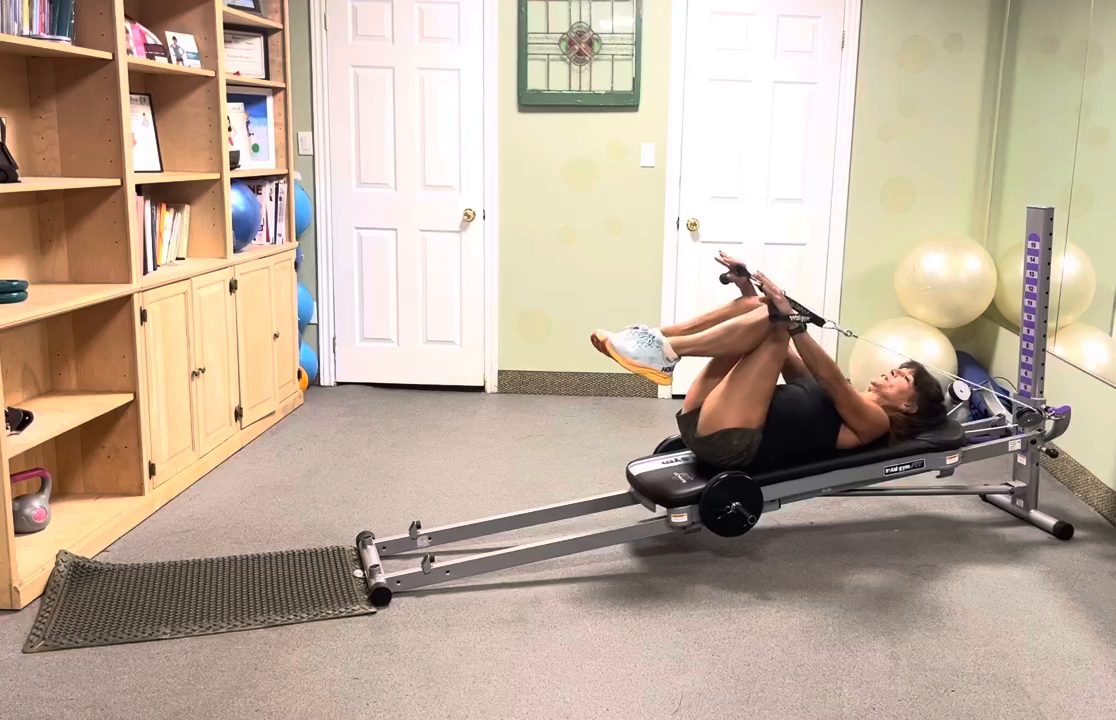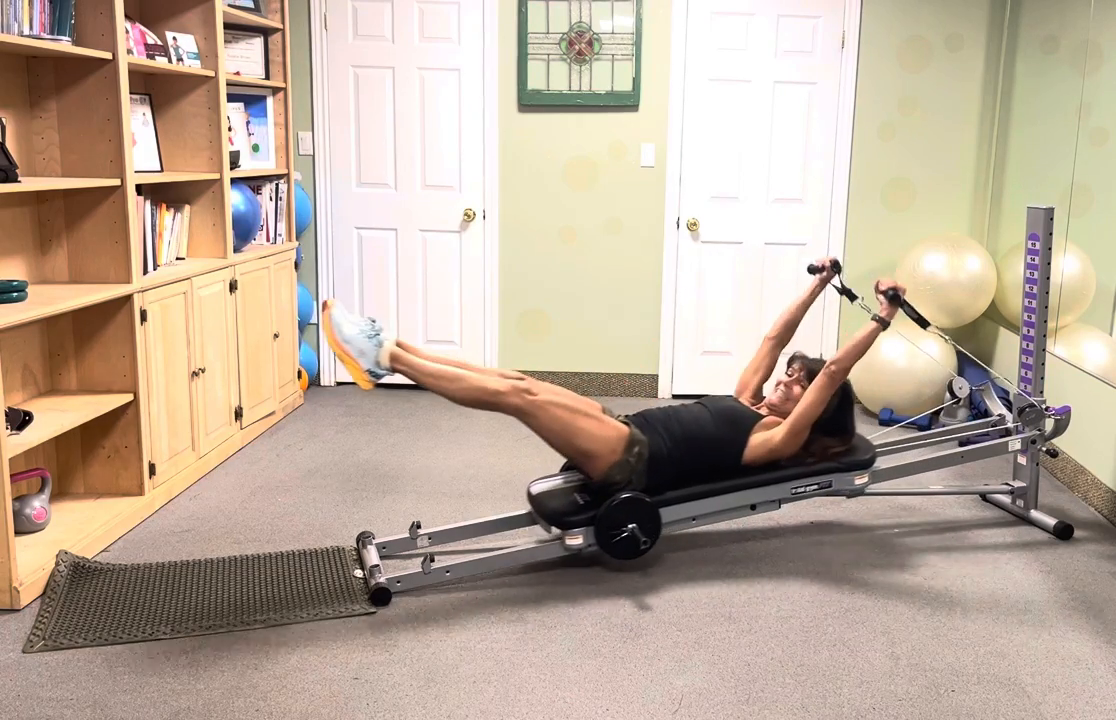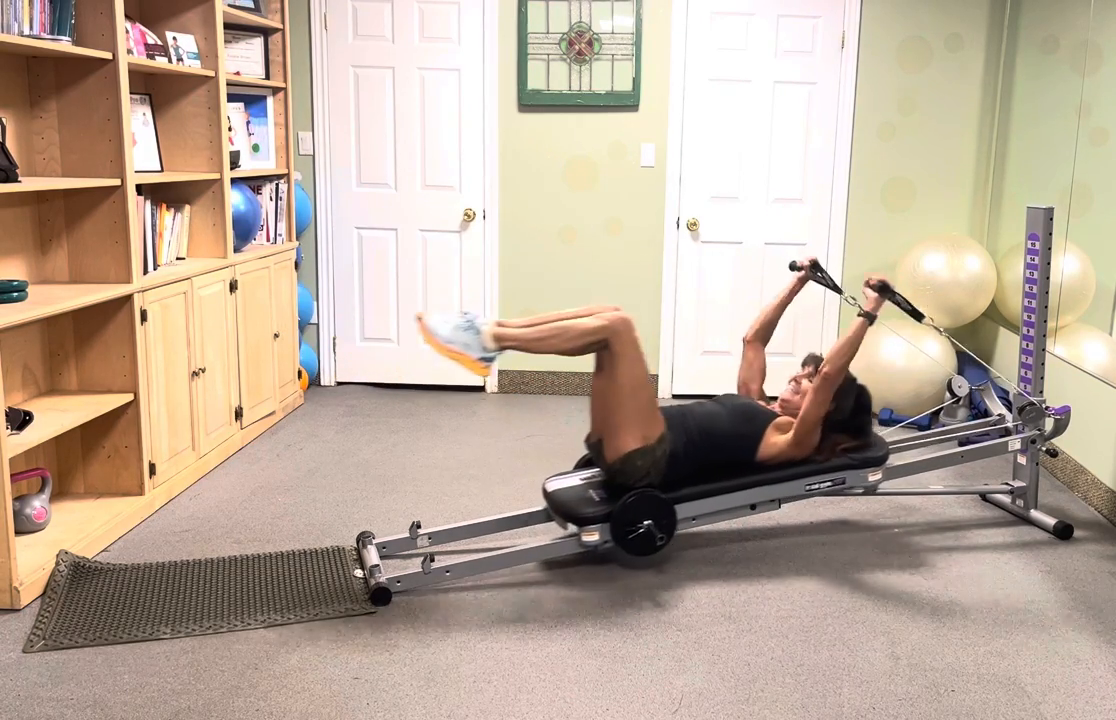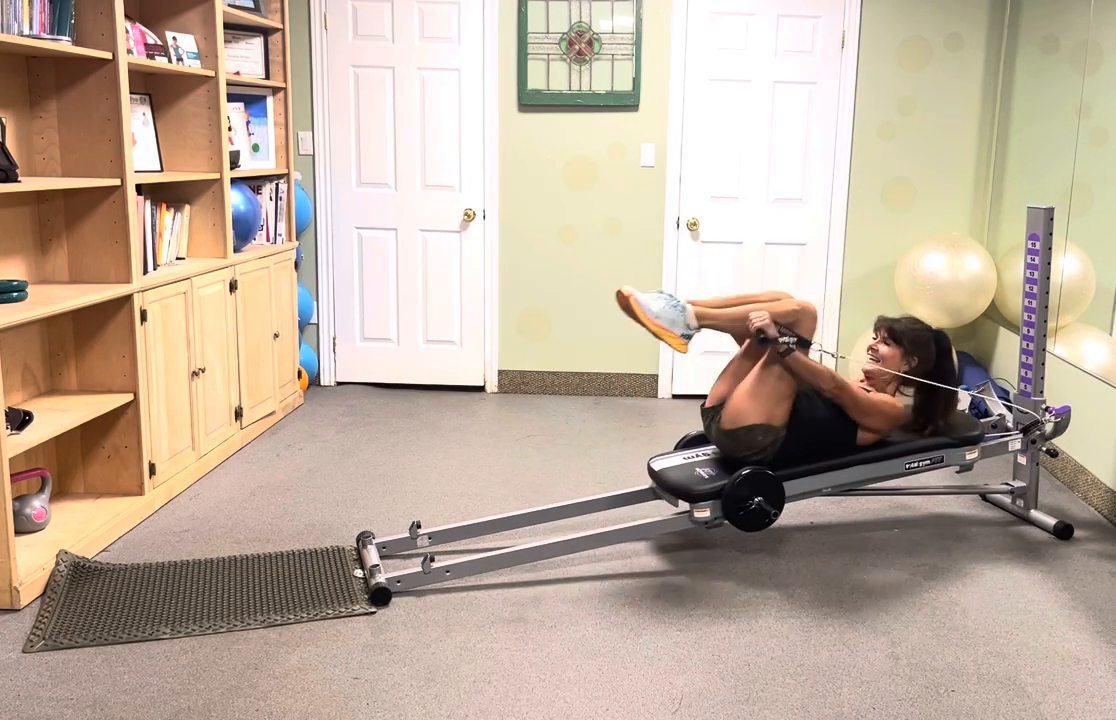
dt=1s
person 1, frame 1
left shoulder: (874, 423)
right shoulder: (835, 398)
left elbow: (833, 378)
right elbow: (784, 355)
left wrist: (791, 321)
right wrist: (748, 287)
left hip: (729, 440)
right hip: (701, 421)
left knee: (773, 324)
right knee: (757, 308)
left ankle: (665, 350)
right ankle: (658, 343)
person 1, frame 2
left shoulder: (782, 440)
right shoulder: (748, 409)
left elbow: (833, 374)
right elbow: (775, 340)
left wrist: (882, 319)
right wrist: (819, 284)
left hip: (635, 462)
right hip: (628, 435)
left knee: (517, 394)
right knee: (514, 380)
left ankle: (386, 358)
right ankle: (393, 351)
person 1, frame 3
left shoulder: (796, 441)
right shoulder: (757, 407)
left elbow: (831, 378)
right elbow: (754, 338)
left wrist: (867, 316)
left hip: (645, 459)
right hip: (622, 446)
left knee: (616, 325)
right knee: (607, 316)
left ankle: (489, 340)
right ankle: (487, 333)
person 1, frame 4
left shoulder: (889, 411)
right shoulder: (851, 388)
left elbow: (834, 388)
left wrist: (778, 343)
left hip: (752, 436)
right hip: (724, 420)
left knee: (801, 312)
right knee: (782, 303)
left ankle: (688, 318)
right ankle: (686, 316)
